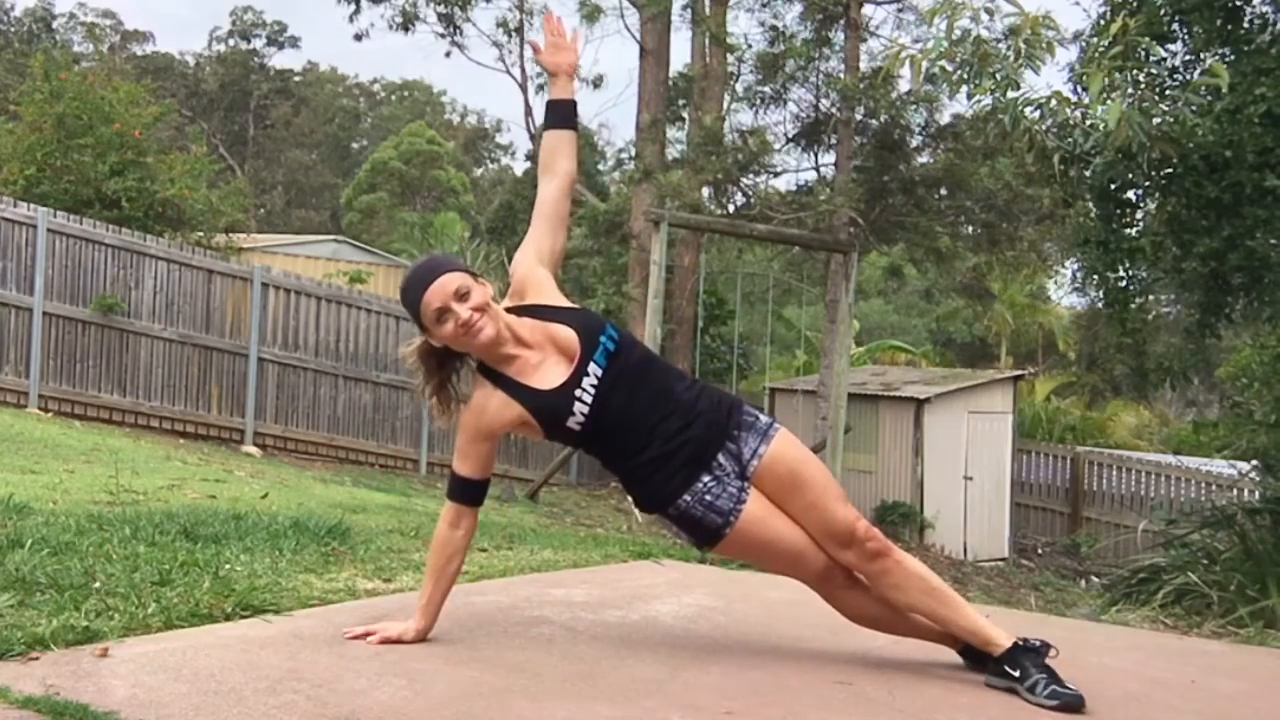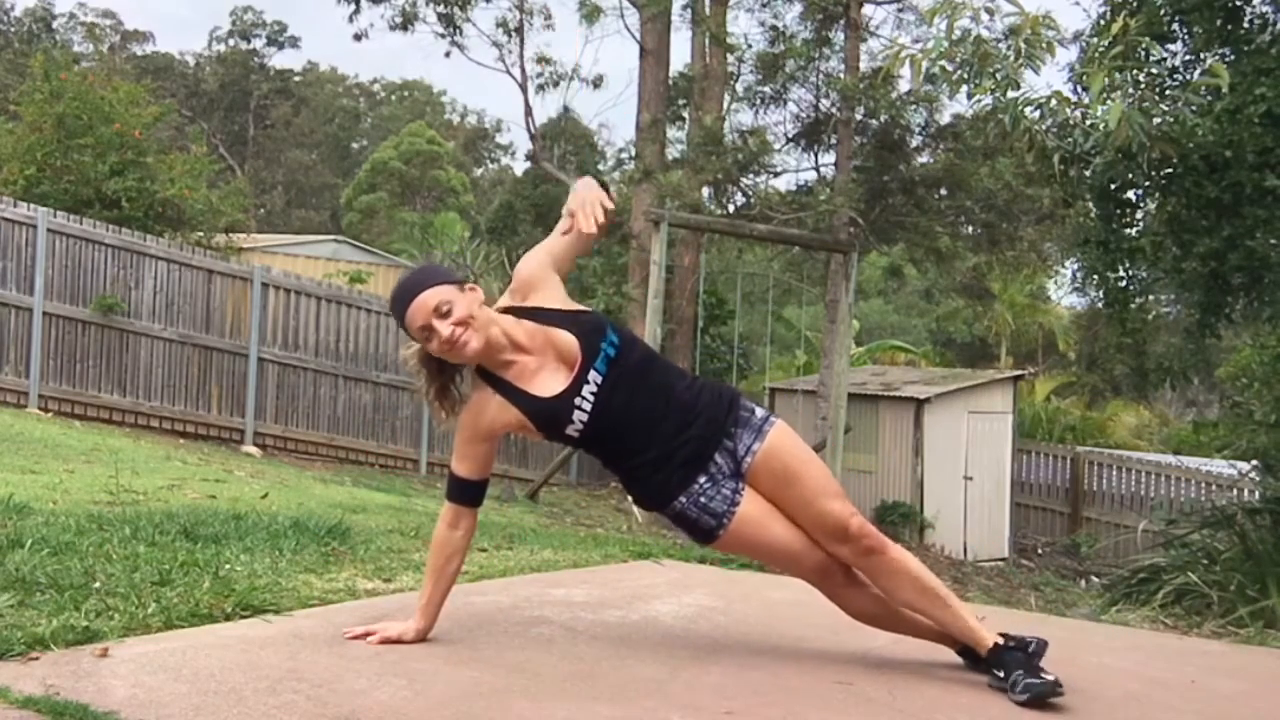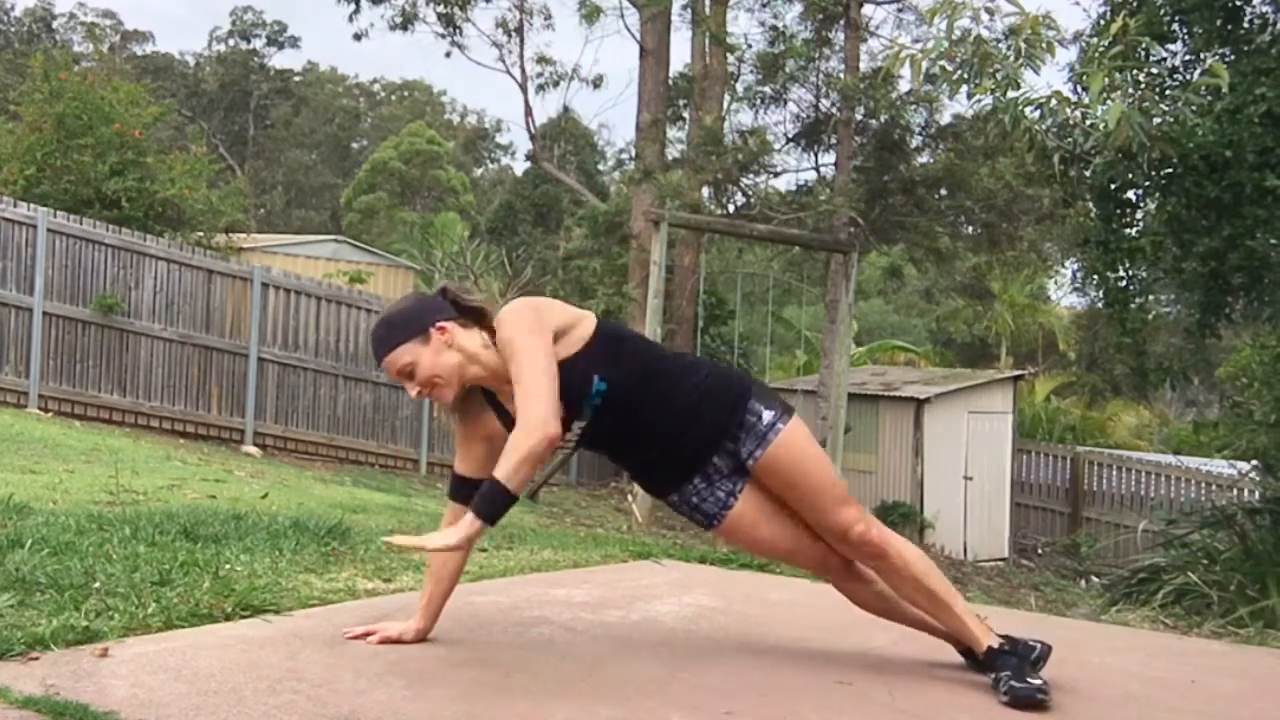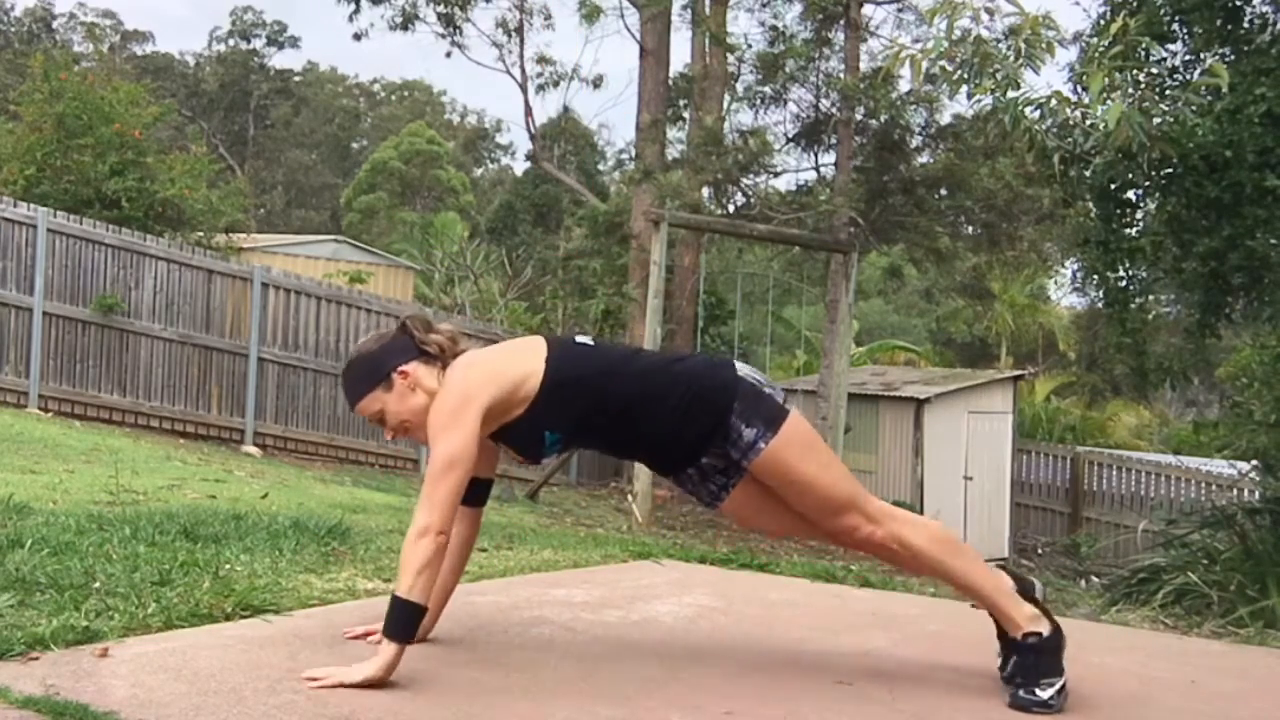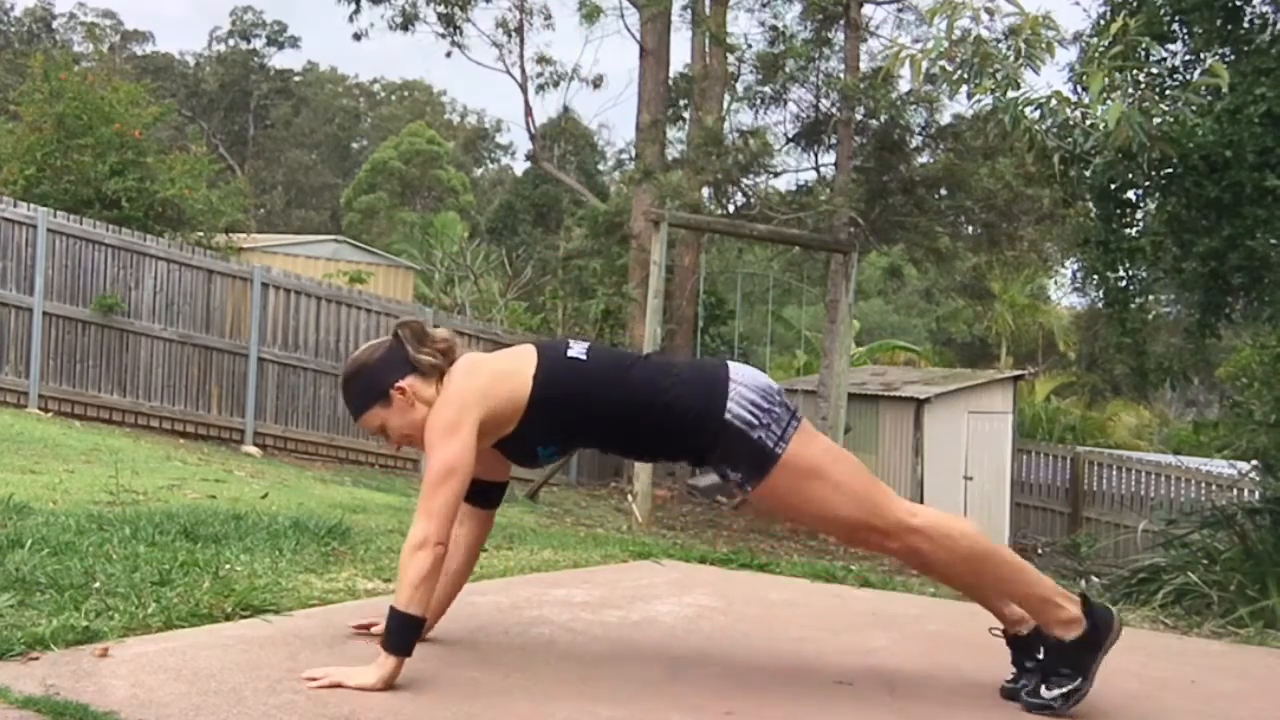
dt=0.3s
person 1, frame 1
left shoulder: (528, 285)
right shoulder: (489, 410)
left elbow: (555, 182)
right elbow: (459, 516)
left wrist: (563, 81)
right wrist: (420, 621)
left hip: (728, 425)
right hip: (685, 485)
left knee: (860, 544)
right knee: (832, 576)
left ankle: (1004, 649)
right ankle: (982, 650)
person 1, frame 2
left shoulder: (530, 285)
right shoulder: (485, 415)
left elbow: (572, 224)
right elbow: (458, 517)
left wrist: (583, 197)
right wrist: (419, 621)
left hip: (721, 419)
right hip: (680, 484)
left knee: (855, 536)
right knee: (827, 570)
left ankle: (992, 647)
right ankle: (979, 651)
person 1, frame 3
left shoulder: (520, 320)
right shoulder: (480, 414)
left elbow: (544, 424)
right elbow: (474, 489)
left wrist: (465, 519)
right wrist: (422, 618)
left hip: (732, 409)
right hip: (683, 474)
left knee: (854, 530)
right knee: (832, 563)
left ankle: (996, 641)
right ankle: (977, 644)
person 1, frame 4
left shoulder: (463, 384)
right shoulder: (472, 417)
left elbow: (429, 531)
right elbow: (460, 521)
left wrist: (388, 653)
right wrist: (420, 624)
left hip: (722, 402)
right hip: (691, 456)
left knee: (864, 520)
right knee: (843, 533)
left ankle: (1026, 625)
right ankle: (1003, 592)
person 1, frame 5
left shoulder: (458, 399)
right shoulder: (484, 402)
left elbow: (429, 539)
right elbow: (473, 517)
right wrist: (426, 612)
left hip: (721, 407)
right hip: (708, 403)
left knee: (887, 521)
right knee: (877, 528)
left ankle: (1074, 623)
right ankle: (1025, 628)
